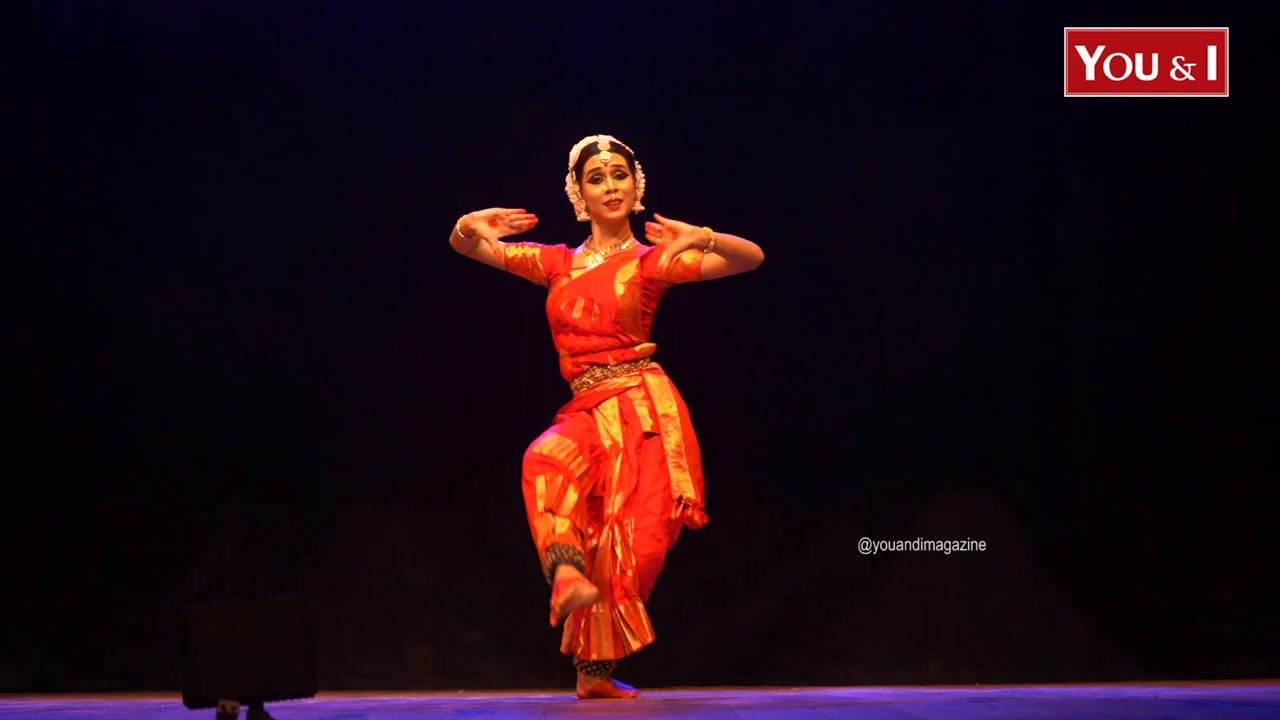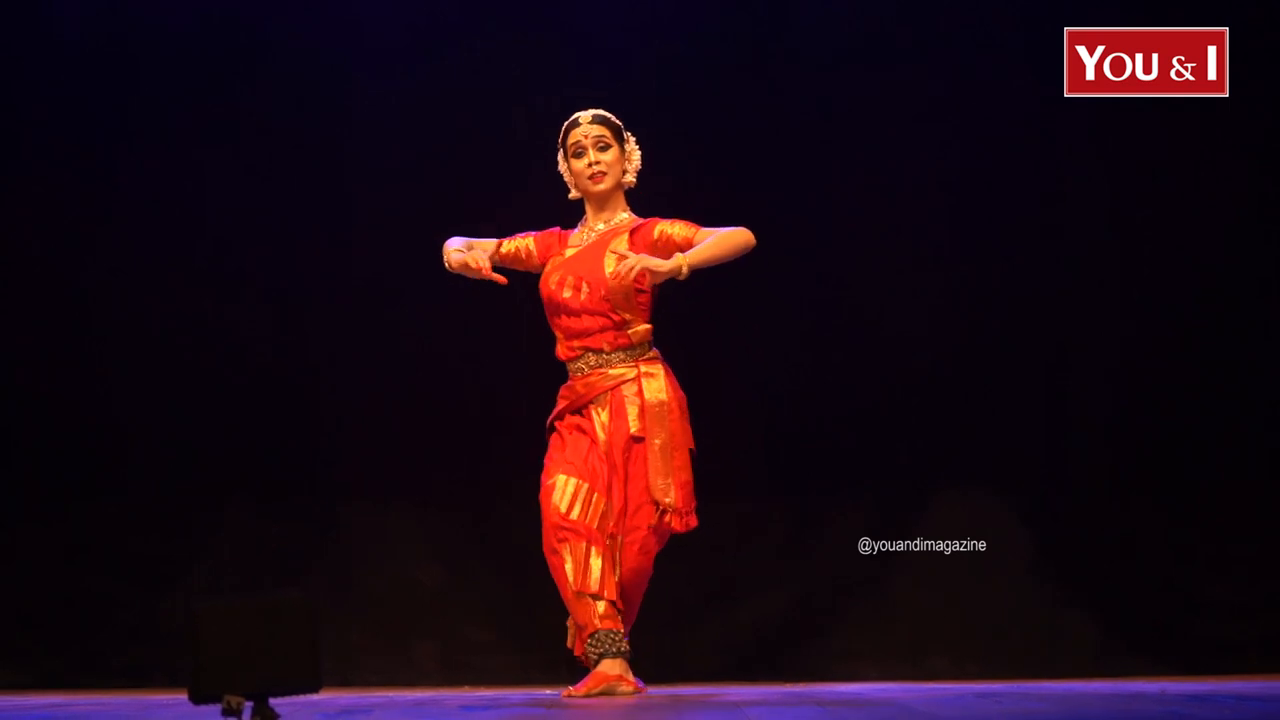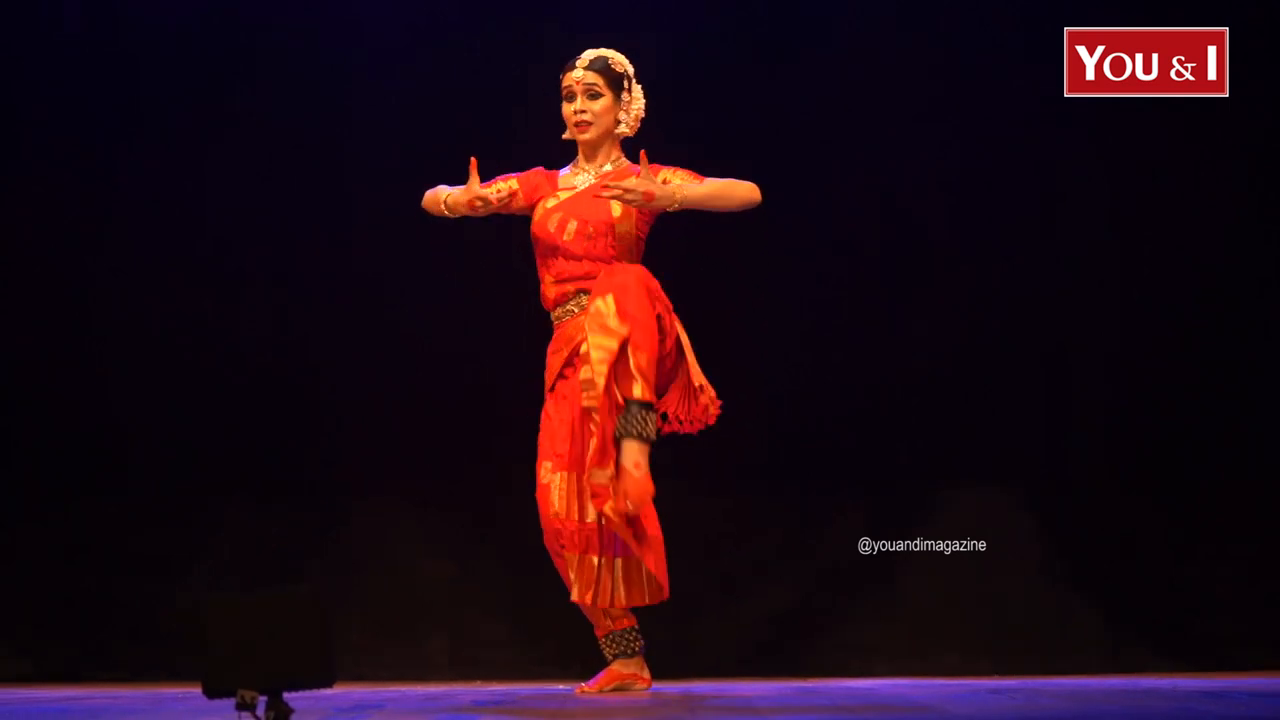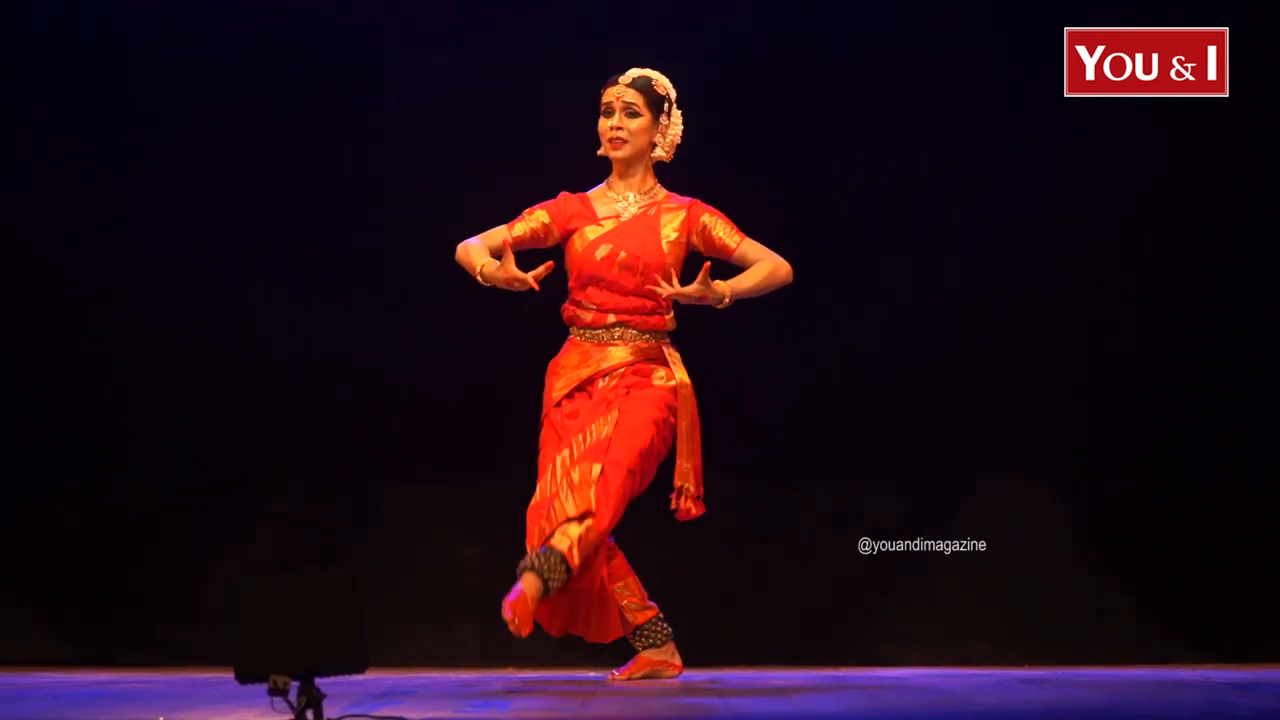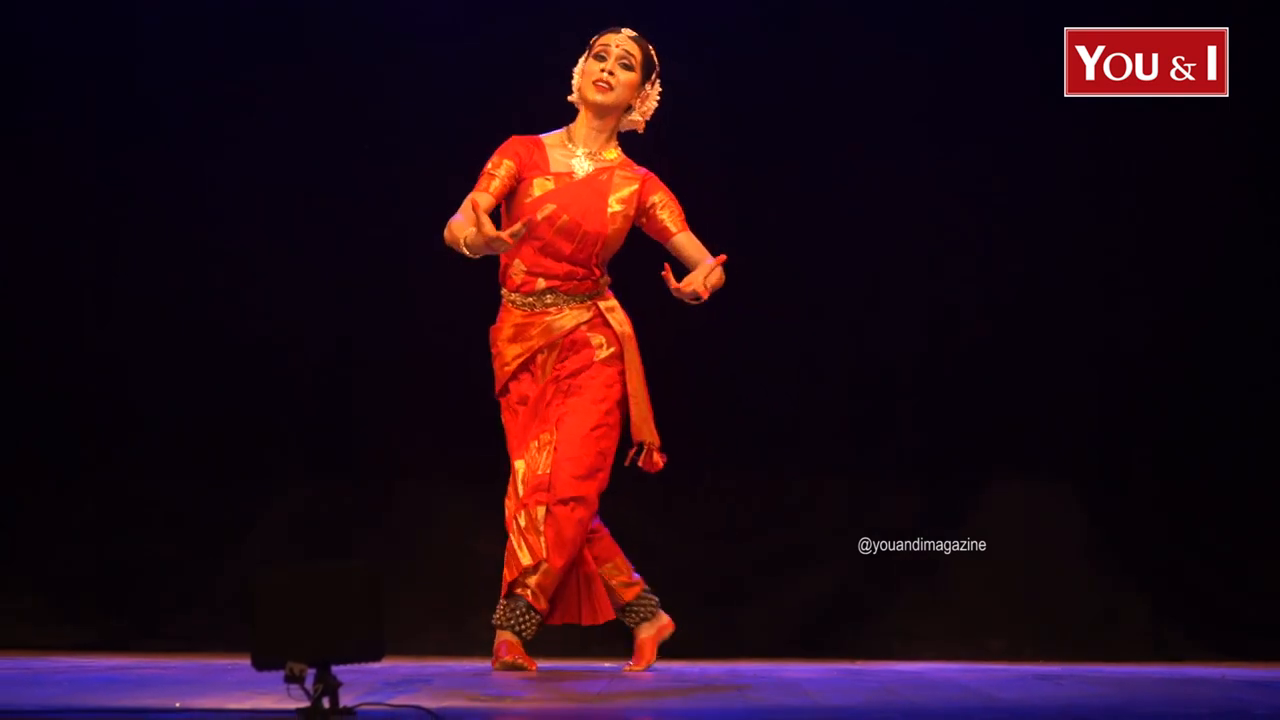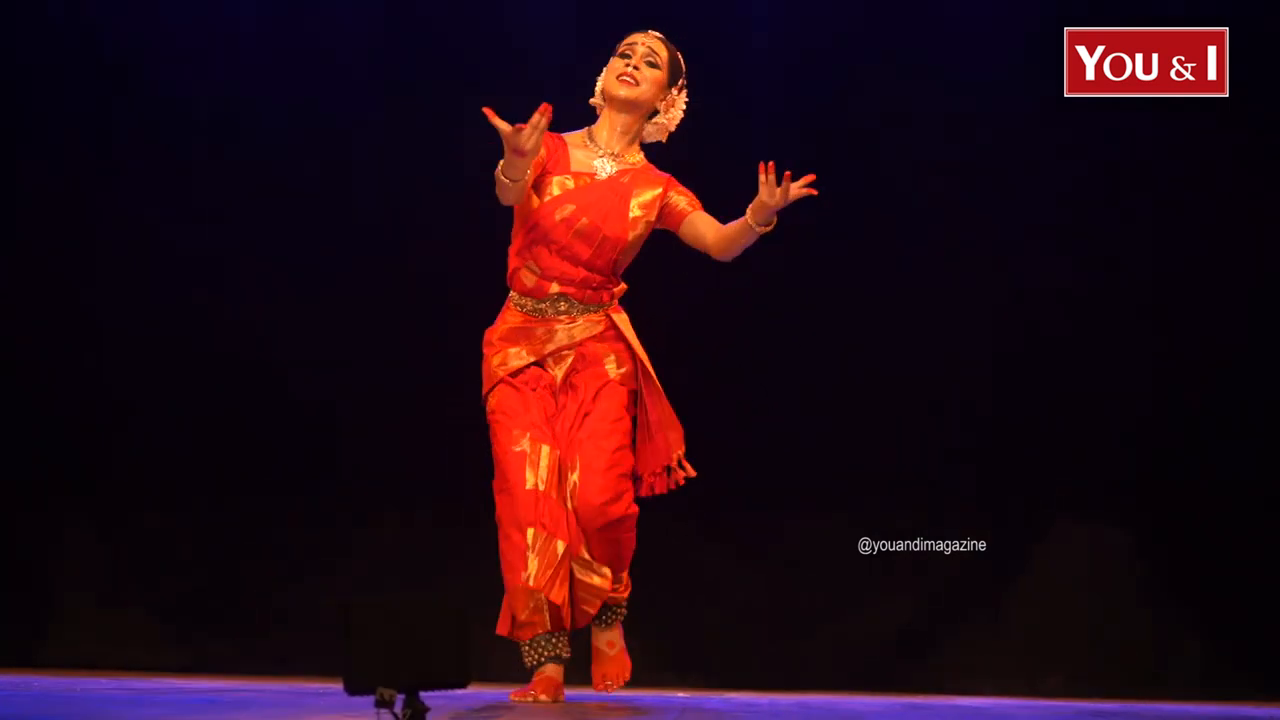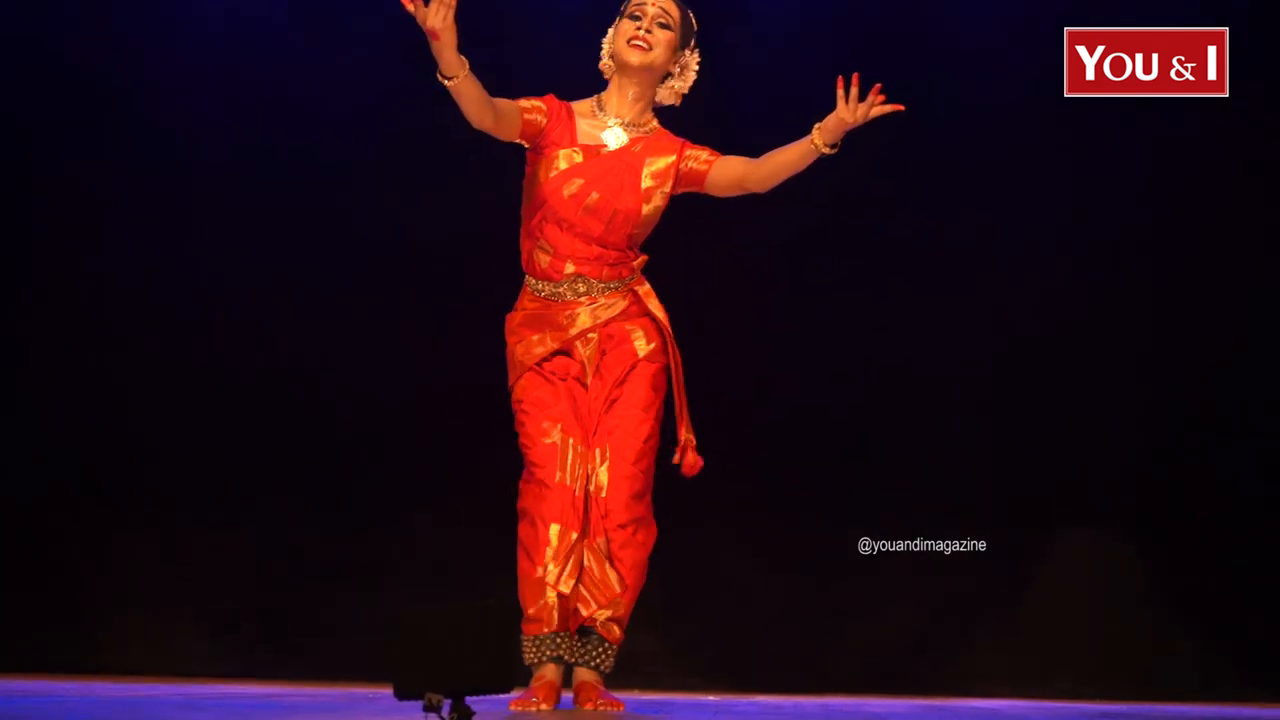
dt=0.7s
person 1, frame 1
left shoulder: (653, 260)
right shoulder: (557, 261)
left elbow: (753, 258)
right elbow: (464, 245)
left wrist: (703, 240)
right wrist: (472, 224)
left hip: (644, 409)
right hip: (585, 414)
left knee: (636, 541)
right knee: (547, 463)
left ankle: (594, 664)
right ankle: (571, 578)
person 1, frame 2
left shoulder: (648, 233)
right shoulder: (552, 245)
left elbow: (742, 237)
right elbow: (458, 247)
left wrist: (672, 266)
right wrist: (461, 257)
left hip: (640, 398)
right hip: (580, 405)
left knee: (631, 540)
right knee: (569, 518)
left ankle: (604, 648)
right ankle: (609, 661)
person 1, frame 3
left shoulder: (644, 179)
right shoulder: (540, 184)
left elbow: (748, 194)
right elbow: (432, 199)
left wrist: (666, 200)
right wrist: (462, 203)
left hip: (634, 346)
right hip: (571, 354)
left knee: (624, 288)
right knee: (568, 511)
left ankle: (636, 432)
right ankle: (626, 658)
person 1, frame 4
left shoulder: (685, 214)
right shoulder: (570, 210)
left elbow: (779, 268)
right elbow: (468, 248)
left wrist: (716, 294)
right wrist: (493, 270)
left hip: (646, 376)
right hip: (577, 375)
left knee: (601, 457)
right knee: (583, 520)
left ankle: (539, 573)
right ankle: (656, 645)
person 1, frame 5
left shoulder: (637, 184)
right shoulder: (520, 153)
left elbow: (708, 265)
right elbow: (457, 227)
left wrist: (696, 286)
right wrist: (480, 241)
left hip: (591, 340)
right hip: (517, 341)
left knee: (563, 484)
right knee: (540, 493)
left ankle: (513, 625)
right ankle: (647, 613)
person 1, frame 6
left shoulder: (656, 189)
right shoulder: (545, 151)
left elbow: (721, 244)
right elbow: (509, 193)
left wrist: (761, 213)
right wrist: (515, 162)
left hip: (597, 347)
right hip: (520, 344)
left knee: (598, 491)
right knee: (529, 491)
left ankle: (606, 617)
right ankle: (545, 662)
person 1, frame 7
left shoulder: (669, 157)
right shoulder: (552, 119)
left elbow: (754, 175)
right elbow: (485, 115)
left wrist: (829, 133)
left hip: (624, 332)
right hip: (544, 330)
left knee: (619, 496)
right knee: (553, 483)
left ankle: (589, 669)
right ankle: (546, 667)
